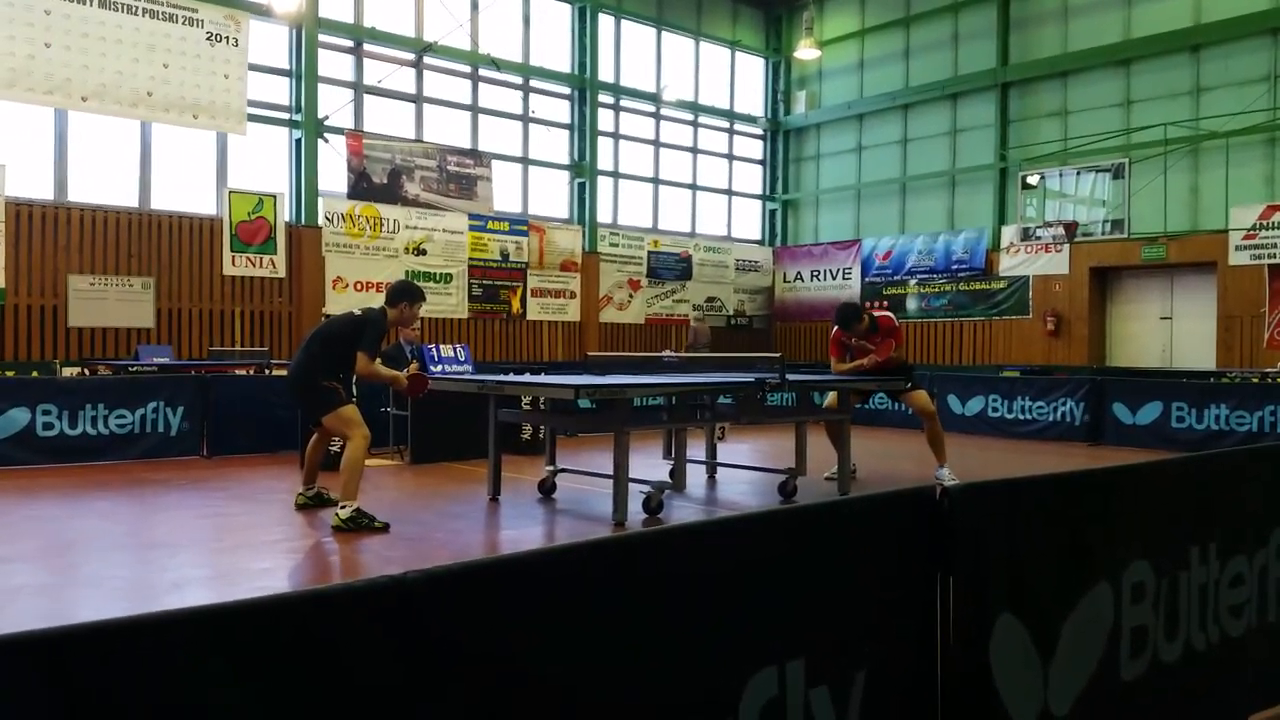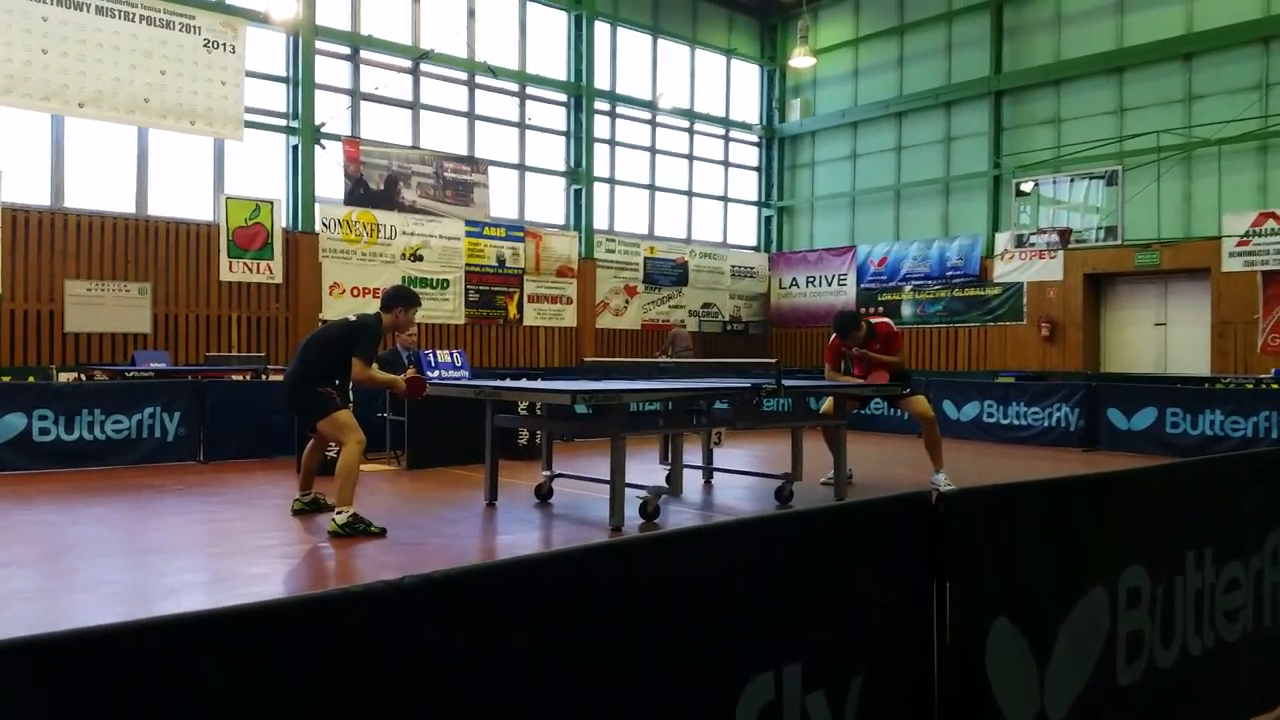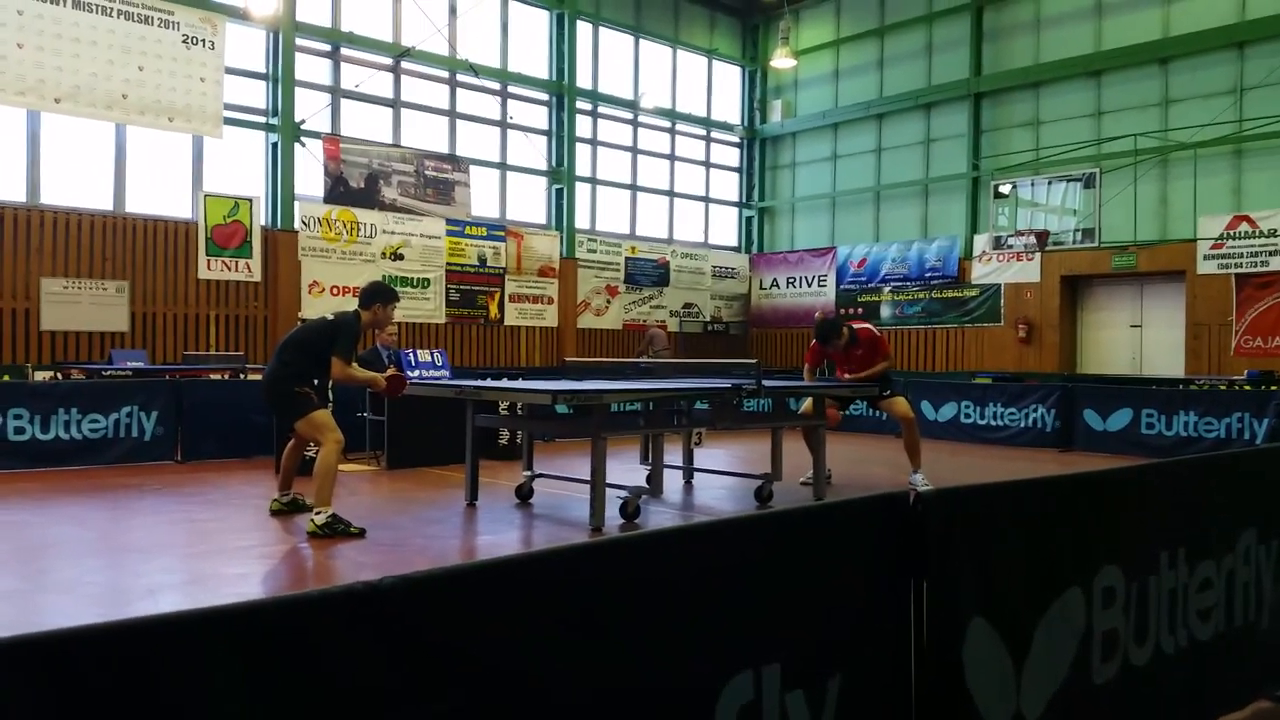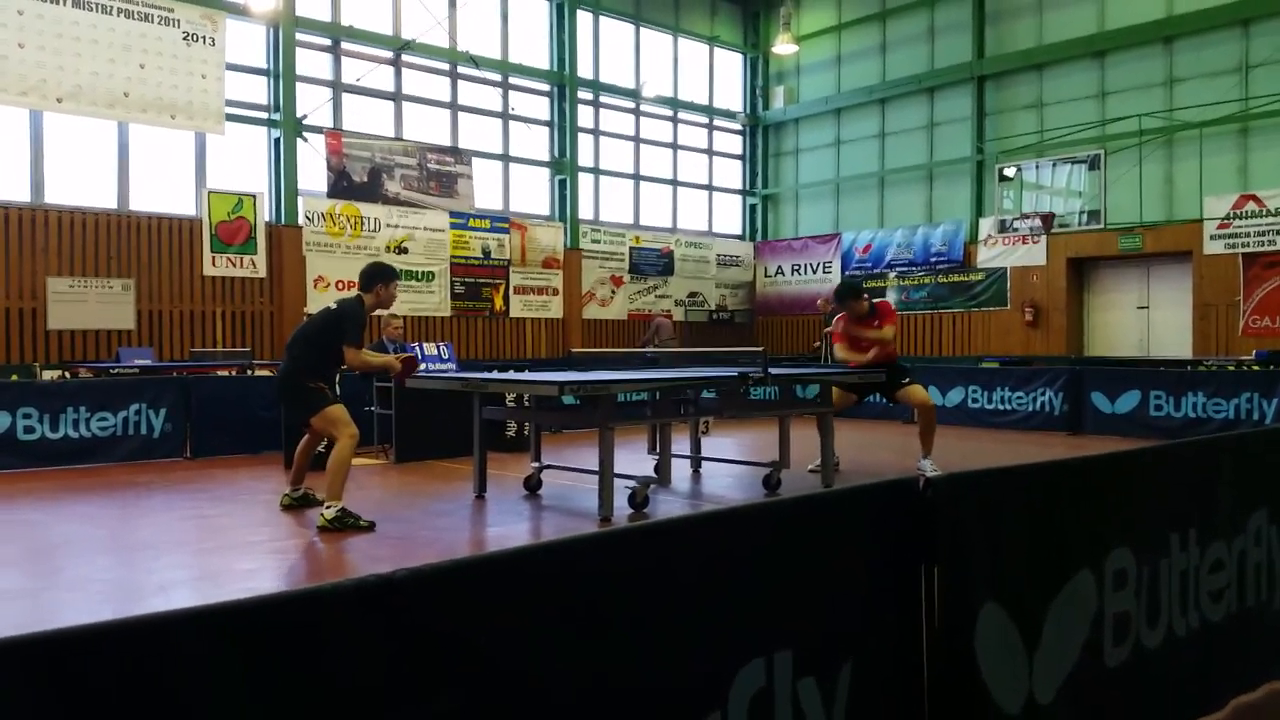
dt=0.5s
person 1, frame 1
left shoulder: (371, 317)
right shoulder: (376, 322)
left elbow: (363, 363)
right elbow: (363, 369)
left wrist: (395, 376)
right wrist: (393, 377)
left hip: (306, 374)
right hip: (315, 378)
left knee: (326, 431)
right knee: (359, 435)
left ankle: (308, 493)
right ankle: (347, 512)
person 1, frame 2
left shoulder: (367, 324)
right shoulder: (372, 328)
left elbow: (361, 368)
right elbow: (359, 374)
left wrist: (394, 379)
right wrist: (391, 381)
left hip: (303, 379)
right hip: (310, 383)
left knee: (322, 437)
right knee: (354, 440)
left ankle: (304, 498)
right ankle: (343, 517)
person 1, frame 3
left shoulder: (346, 321)
right shoulder: (350, 326)
left elbow: (340, 365)
right elbow: (339, 373)
left wrist: (375, 376)
right wrist: (371, 379)
left hip: (283, 379)
right hip: (288, 383)
left knee: (302, 437)
right knee: (332, 440)
left ankle: (284, 498)
right ankle: (322, 517)
person 1, frame 4
left shoulder: (350, 307)
right shoulder: (355, 312)
left elbow: (350, 352)
right elbow: (353, 361)
left wrist: (387, 358)
right wrist: (386, 365)
left hip: (298, 375)
right hip: (302, 378)
left knee: (317, 433)
right knee: (347, 434)
left ankle: (294, 494)
right ankle: (332, 511)
person 2, frame 1
left shoulder: (888, 320)
right shoulder: (839, 332)
left elbow: (899, 358)
right elbow: (836, 368)
left wrist: (868, 348)
right wrist: (862, 362)
left hip: (894, 371)
right hip: (862, 372)
left knee: (928, 411)
right knee: (829, 409)
left ankle: (943, 468)
person 2, frame 2
left shoulder: (886, 327)
right shoulder: (837, 339)
left elbow: (899, 362)
right elbow: (830, 372)
left wrist: (868, 355)
right wrist: (853, 382)
left hip: (893, 377)
right hip: (861, 379)
left knee: (927, 416)
right knee: (827, 414)
left ankle: (938, 473)
person 2, frame 3
left shoulder: (868, 332)
right shoulder: (820, 343)
left elbow: (888, 362)
right elbow: (809, 372)
left wrist: (858, 377)
left hip: (874, 380)
right hip: (843, 382)
left knee: (907, 416)
right knee: (805, 415)
left ankle: (916, 473)
person 2, frame 4
left shoulder: (883, 308)
right shoulder: (840, 320)
left elbow: (889, 338)
right elbow: (839, 354)
left wrist: (855, 330)
right wrist: (864, 358)
left hip: (889, 369)
right hip: (858, 370)
left knee: (926, 404)
left ankle: (925, 460)
